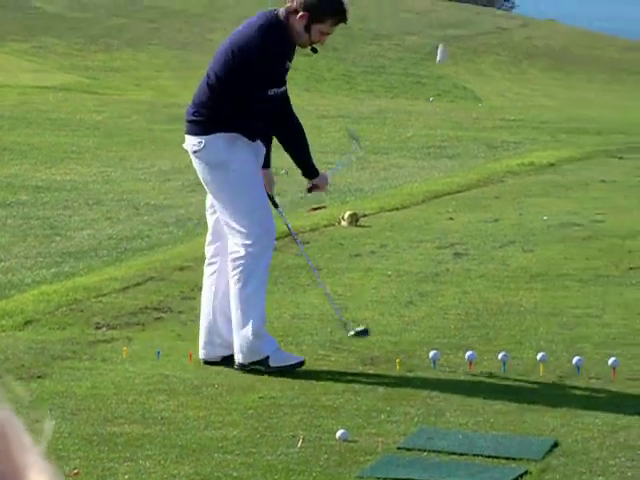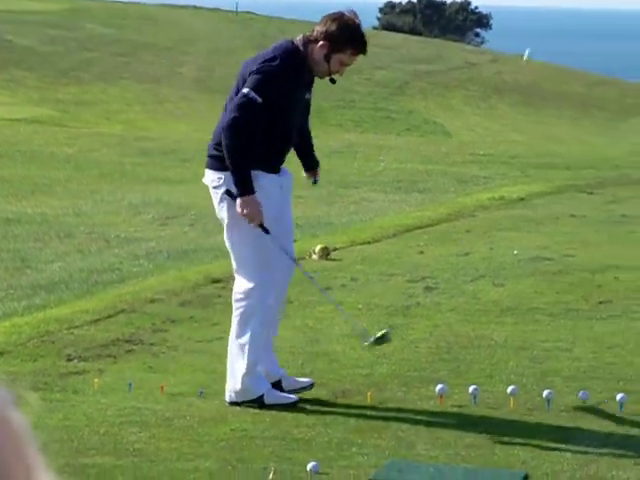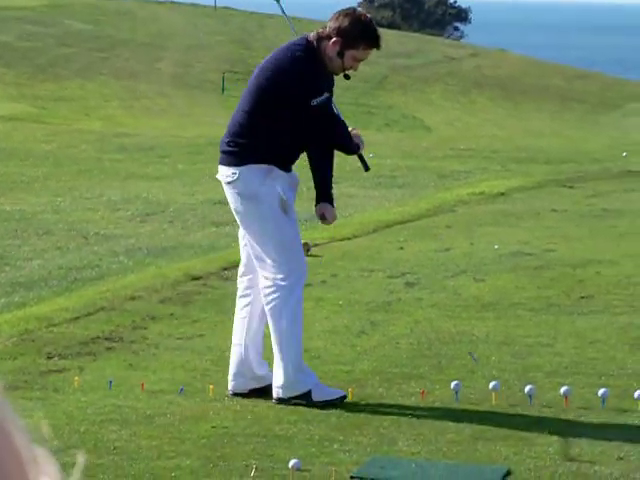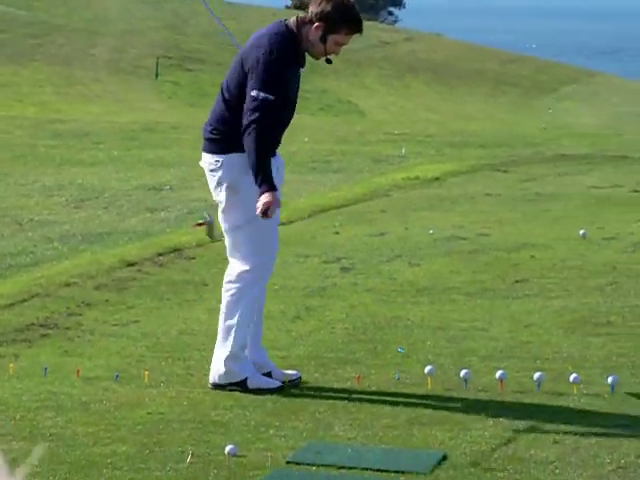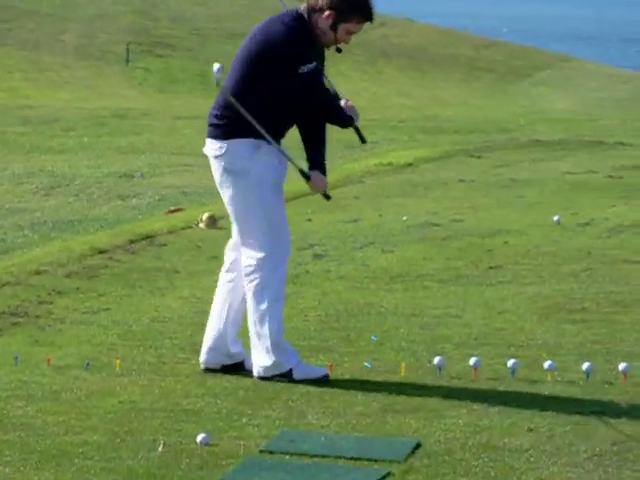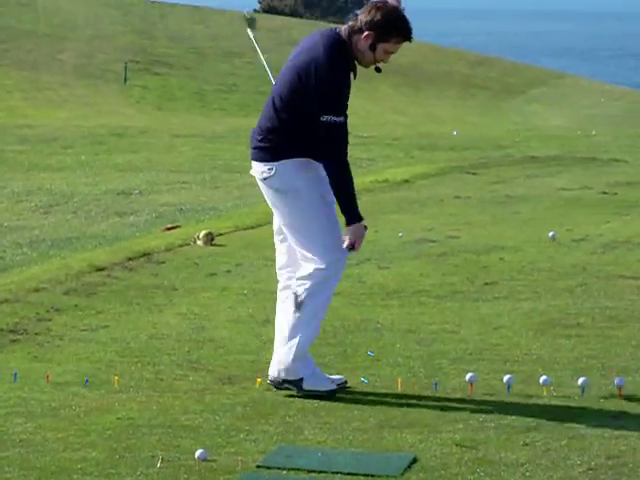
dt=0.7s
person 1, frame 1
left shoulder: (278, 39)
right shoulder: (264, 43)
left elbow: (273, 113)
right elbow: (281, 116)
left wrist: (264, 163)
right wrist: (312, 173)
left hip: (232, 140)
right hip: (218, 141)
left knee: (226, 243)
right knee: (254, 238)
left ankle: (216, 343)
right ankle: (252, 346)
person 1, frame 2
left shoulder: (303, 72)
right shoulder: (275, 67)
right elbow: (235, 127)
left wrist: (310, 164)
right wrist: (244, 192)
left hip: (270, 175)
right hip: (239, 179)
left knee: (279, 270)
right knee: (258, 278)
left ankle: (263, 369)
right ankle: (245, 385)
person 1, frame 3
left shoulder: (318, 70)
right shoulder: (296, 65)
left elbow: (320, 135)
right elbow: (329, 128)
left wrist: (325, 197)
right wrist: (354, 144)
left hip: (270, 172)
right hip: (252, 172)
left knee: (257, 272)
right knee: (285, 270)
left ankle: (247, 375)
right ankle: (291, 381)
person 1, frame 4
left shoulder: (290, 45)
right shoulder: (273, 52)
right elbow: (255, 120)
right wrist: (267, 188)
left hip: (257, 157)
right hip: (234, 159)
left knee: (260, 260)
right knee: (251, 262)
left ankle: (250, 359)
right ankle: (230, 368)
person 1, frame 5
left shoulder: (311, 44)
right shoulder: (286, 35)
left elbow: (312, 110)
right elbow: (321, 101)
left wrist: (317, 168)
right wrist: (346, 114)
left hip: (262, 147)
right hip: (239, 146)
left knee: (247, 249)
right knee: (267, 250)
left ankle: (220, 351)
right ankle: (271, 358)
person 1, frame 6
left shoulder: (333, 45)
right shoulder: (329, 63)
right elbow: (334, 149)
right wrist: (352, 217)
left hip: (294, 160)
right hip: (286, 164)
left knee: (298, 265)
right knee: (326, 261)
left ankle: (293, 363)
right ankle: (289, 365)
